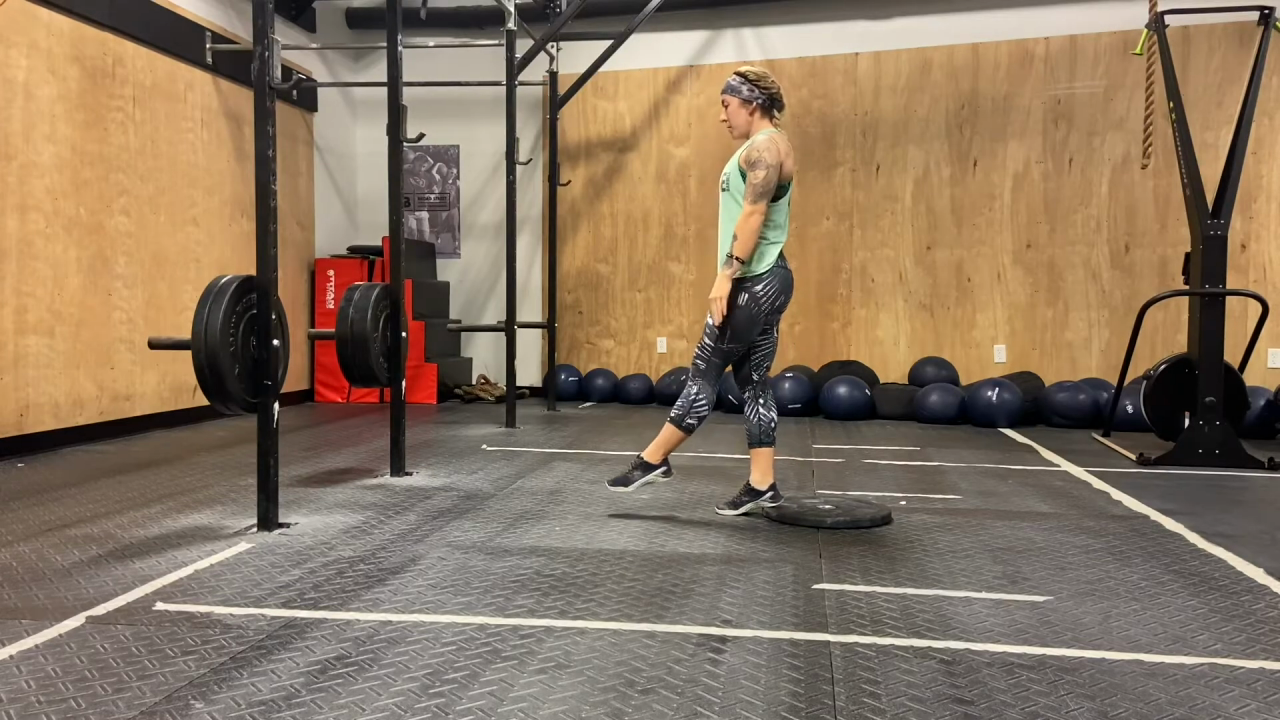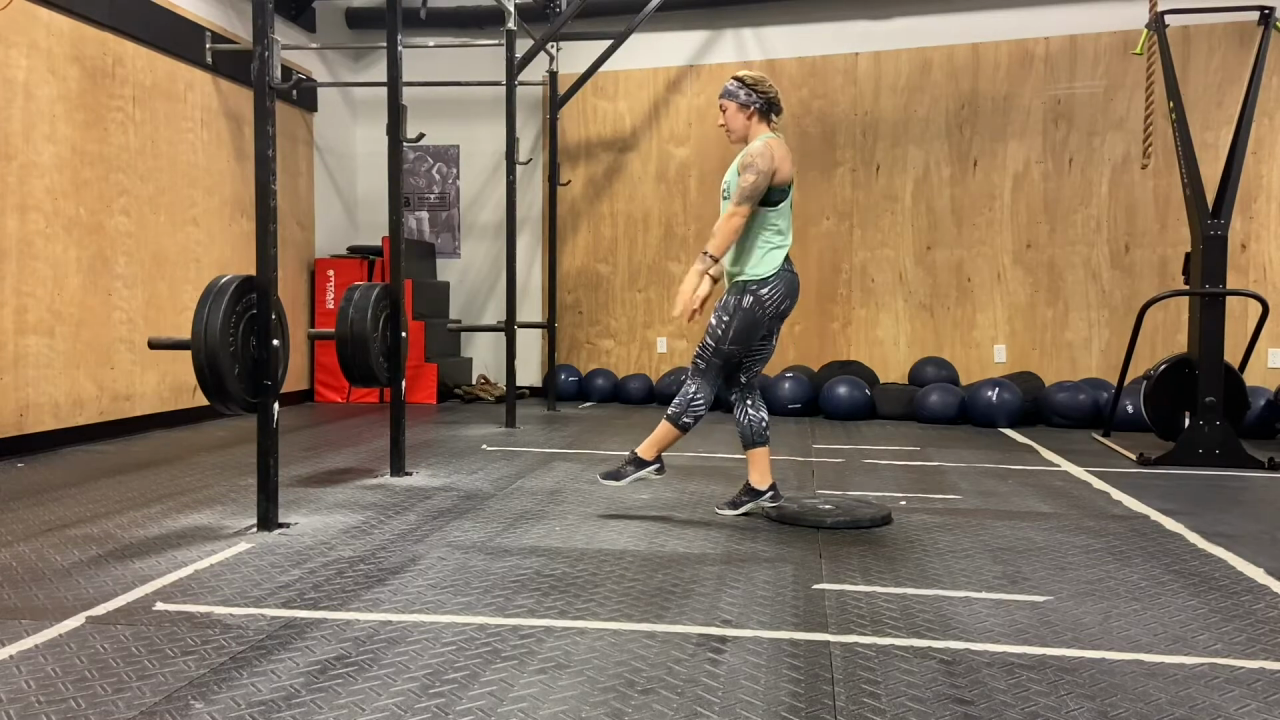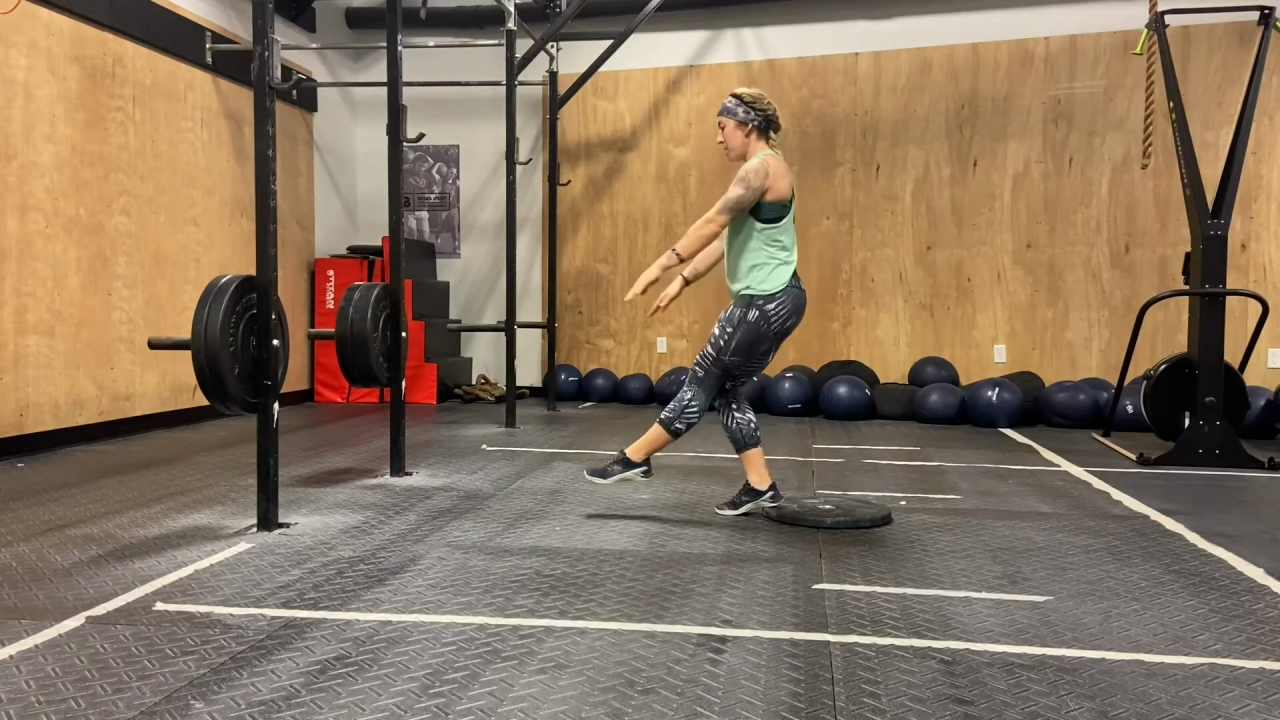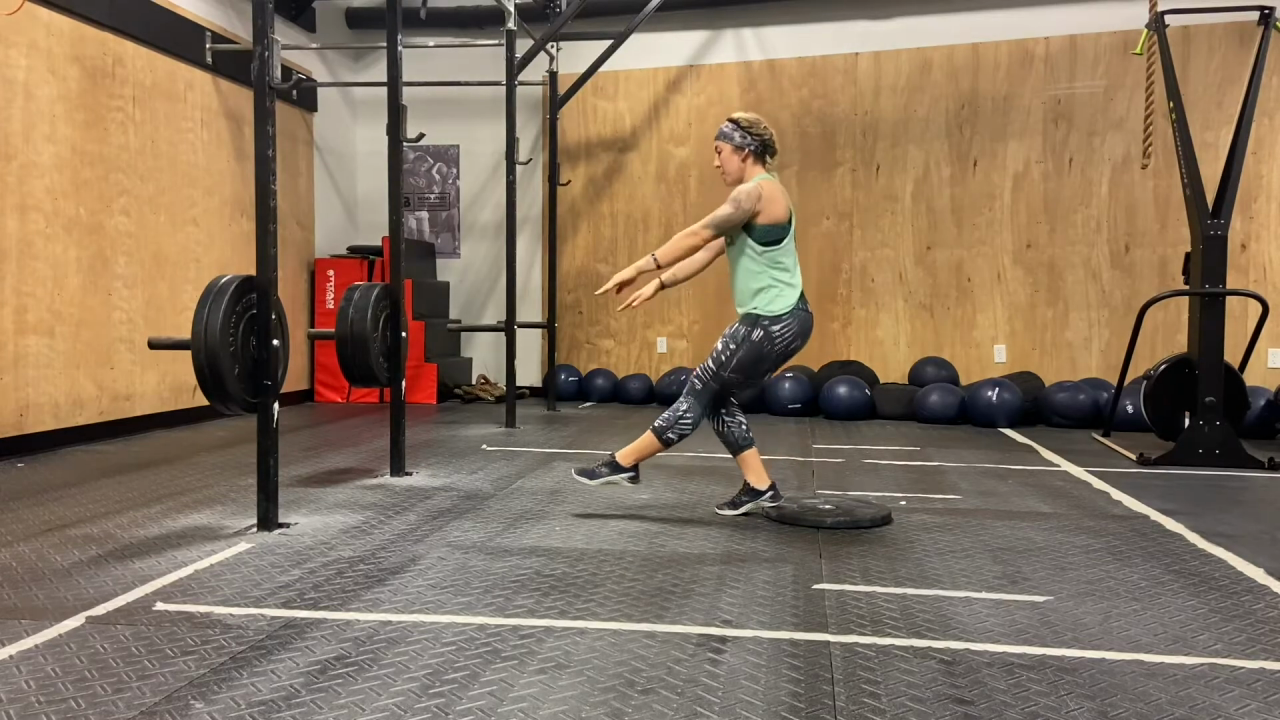
dt=0.2s
person 1, frame 1
left shoulder: (765, 145)
right shoulder: (760, 147)
left elbow: (753, 216)
left wrist: (725, 276)
right wrist: (730, 277)
left hip: (756, 282)
right hip: (763, 281)
left knee: (706, 372)
right knee: (752, 382)
left ankle: (653, 460)
right ankle: (762, 485)
person 1, frame 2
left shoulder: (763, 150)
right shoulder: (760, 152)
left elbow: (735, 217)
left wrist: (700, 270)
right wrist: (709, 277)
left hip: (760, 287)
right hip: (767, 285)
left knee: (704, 373)
right knee: (741, 383)
left ankle: (646, 456)
right ankle: (761, 486)
person 1, frame 3
left shoulder: (761, 168)
right shoulder: (760, 170)
left elbow: (713, 222)
right elbow: (726, 237)
left wrist: (659, 266)
right wrist: (681, 280)
left hip: (767, 303)
right hip: (771, 301)
left knee: (702, 381)
right knee: (725, 389)
left ankle: (634, 458)
right ankle: (761, 486)
person 1, frame 4
left shoulder: (757, 192)
right shoulder: (755, 196)
left elbow: (696, 235)
right elbow: (708, 250)
left wrist: (637, 267)
right wrist: (657, 283)
left hip: (775, 324)
right hip: (777, 321)
left knee: (700, 392)
right knee: (715, 397)
left ankle: (623, 463)
right ankle: (760, 487)
